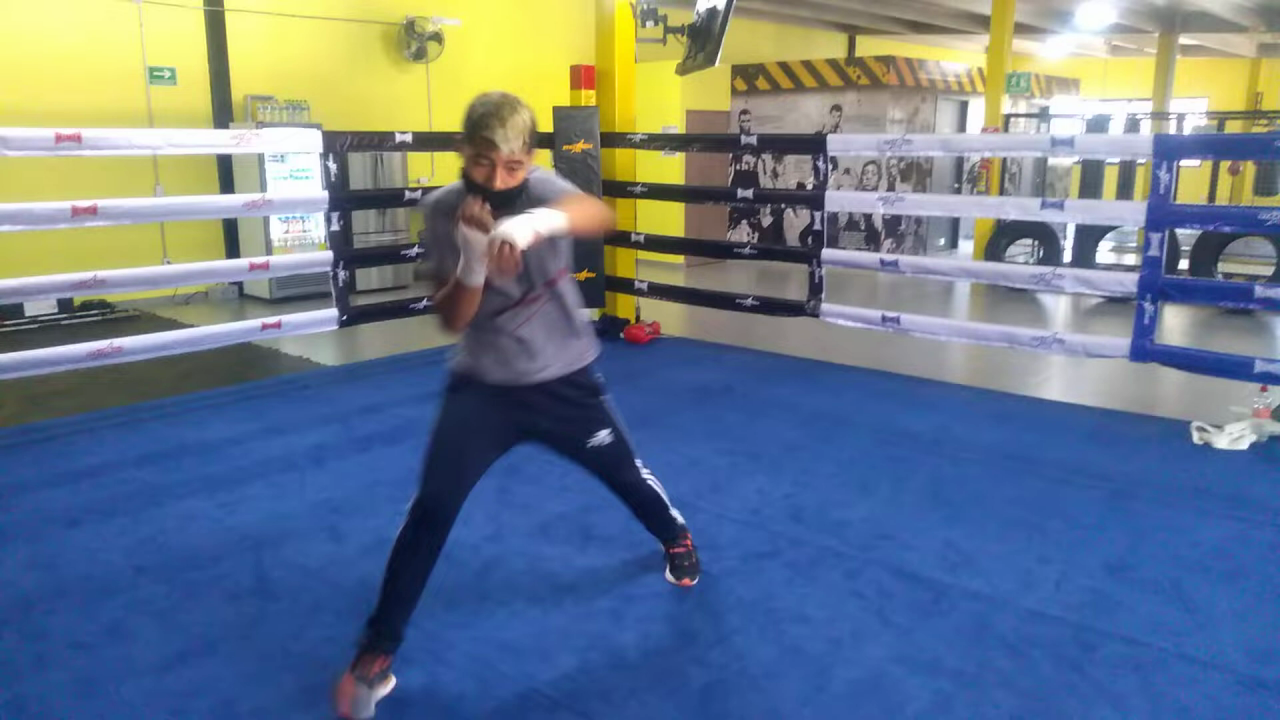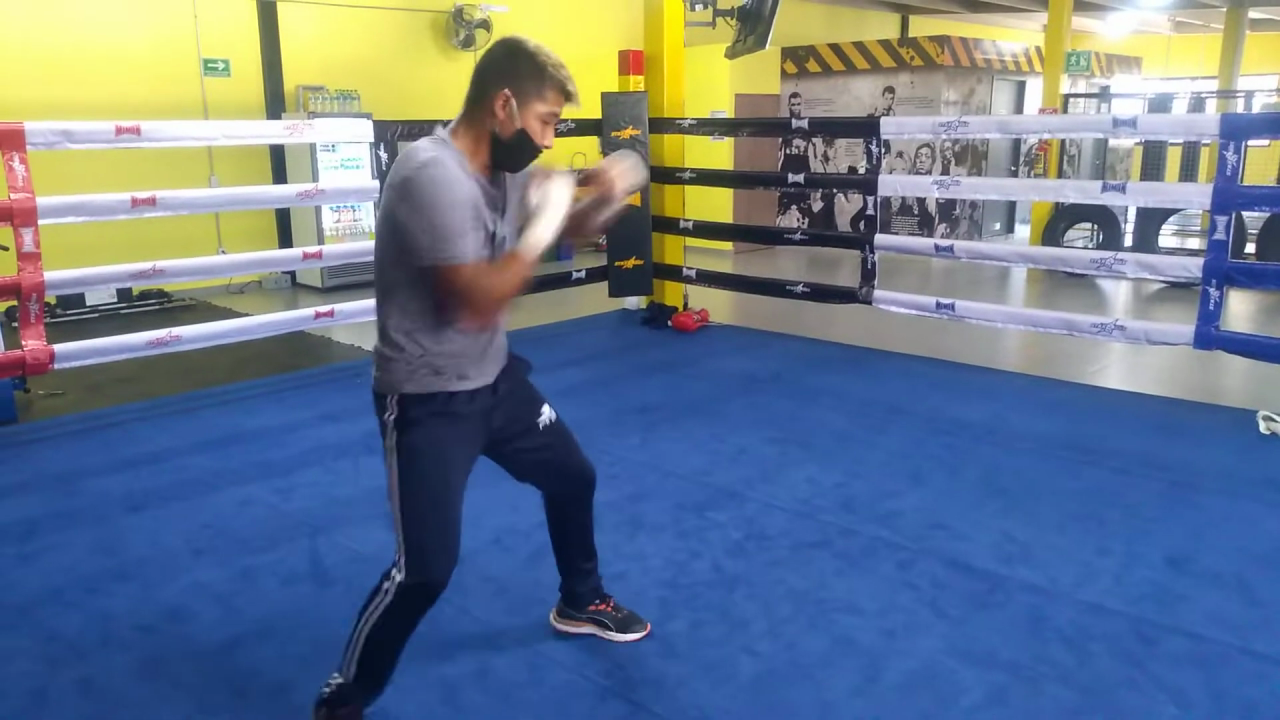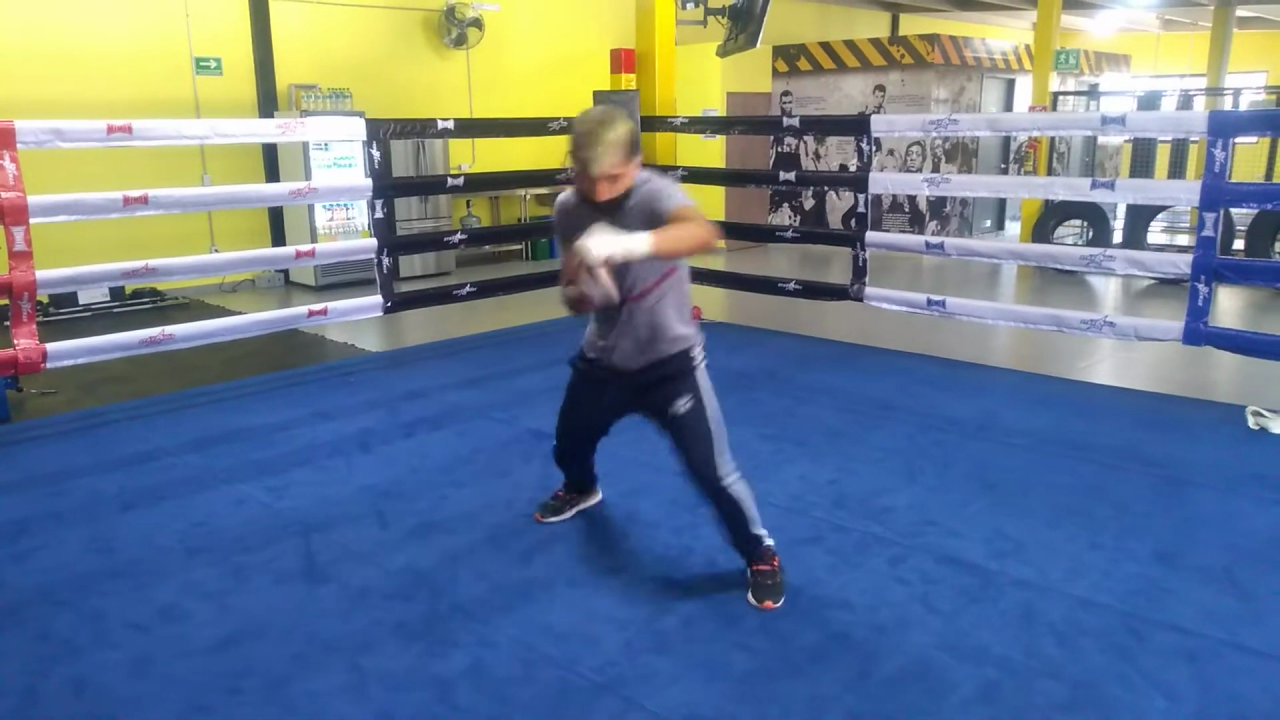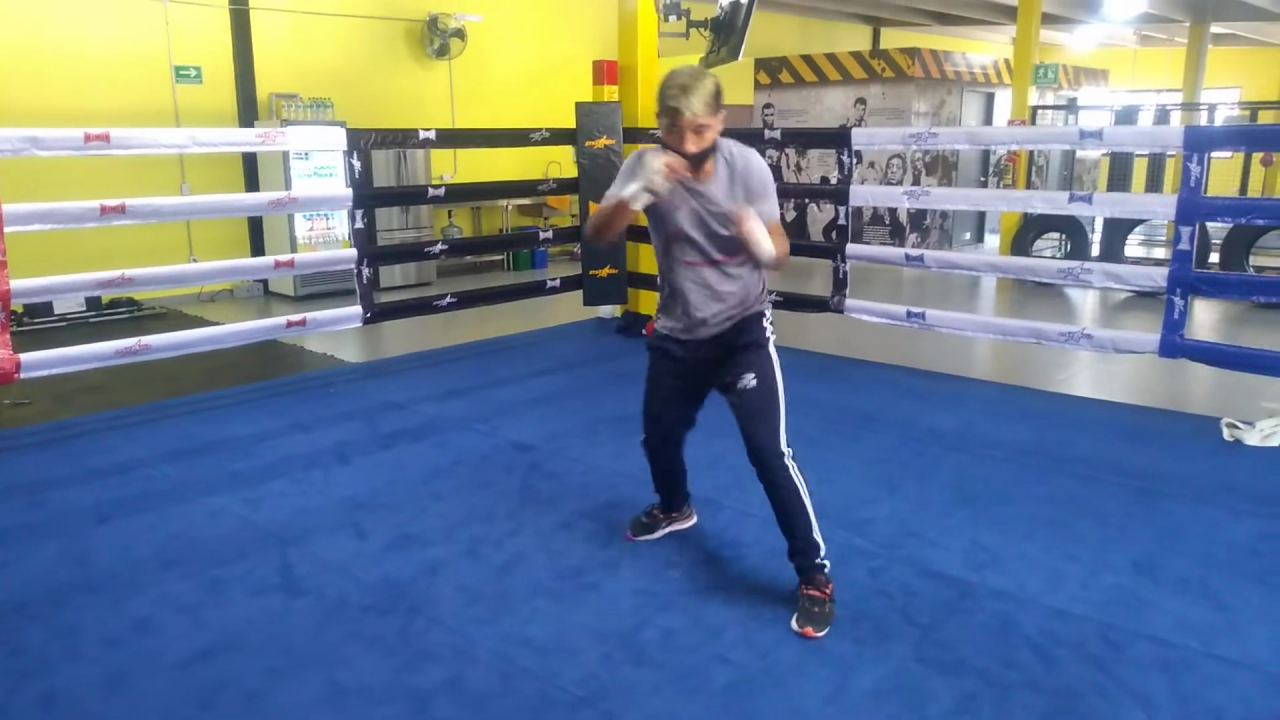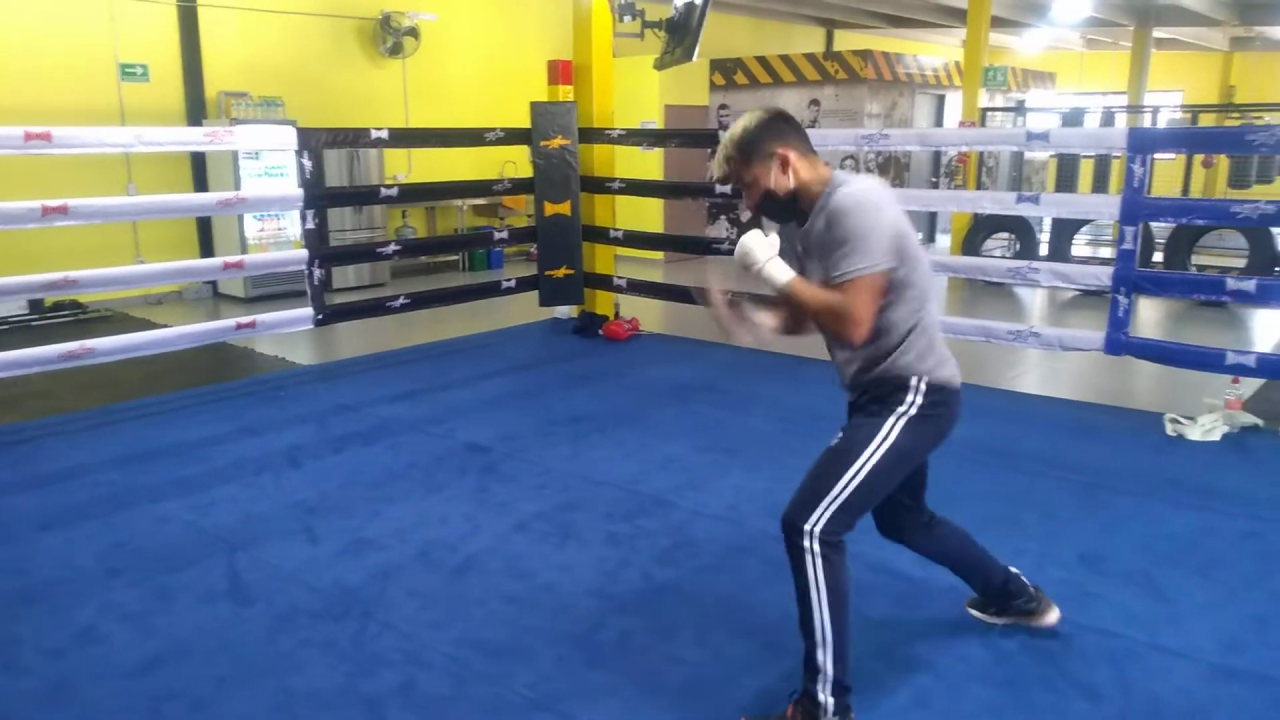
dt=1s
person 1, frame 1
left shoulder: (543, 188)
right shoulder: (441, 210)
left elbow: (597, 215)
right elbow: (455, 319)
left wrist: (528, 228)
right wrist: (471, 265)
left hip: (562, 378)
right hip: (482, 382)
left knee: (625, 474)
right knee: (432, 508)
left ankle: (675, 535)
right ankle: (375, 656)
person 1, frame 2
left shoulder: (496, 168)
right shoulder: (432, 174)
right elbow: (483, 301)
left wrist: (602, 198)
right wrist: (545, 228)
left hip: (489, 377)
right hip: (426, 399)
left knee: (573, 476)
right knee: (426, 568)
left ankle: (581, 599)
person 1, frame 3
left shoulder: (657, 192)
right shoulder: (567, 209)
left elbow: (702, 237)
left wrist: (626, 244)
left hip: (670, 358)
right hip: (605, 360)
left knee: (710, 471)
right knee: (568, 446)
left ankle: (761, 553)
right ankle: (582, 487)
person 1, frame 4
left shoulder: (746, 164)
right shoulder: (647, 165)
left elbow: (777, 250)
right elbow: (597, 233)
left wrist: (763, 244)
right wrist: (635, 189)
left hip: (742, 327)
right hip: (676, 334)
left knee: (770, 452)
right knee: (659, 438)
left ankle: (814, 577)
right ankle: (675, 506)
person 1, frame 5
left shoulder: (859, 205)
right shoulder: (797, 219)
left elbow: (853, 325)
right elbow: (808, 313)
left wrist: (775, 273)
right wrist: (755, 317)
left hip: (913, 391)
right hip: (884, 392)
left knee: (808, 527)
right knee: (899, 517)
right ankle: (1022, 598)
